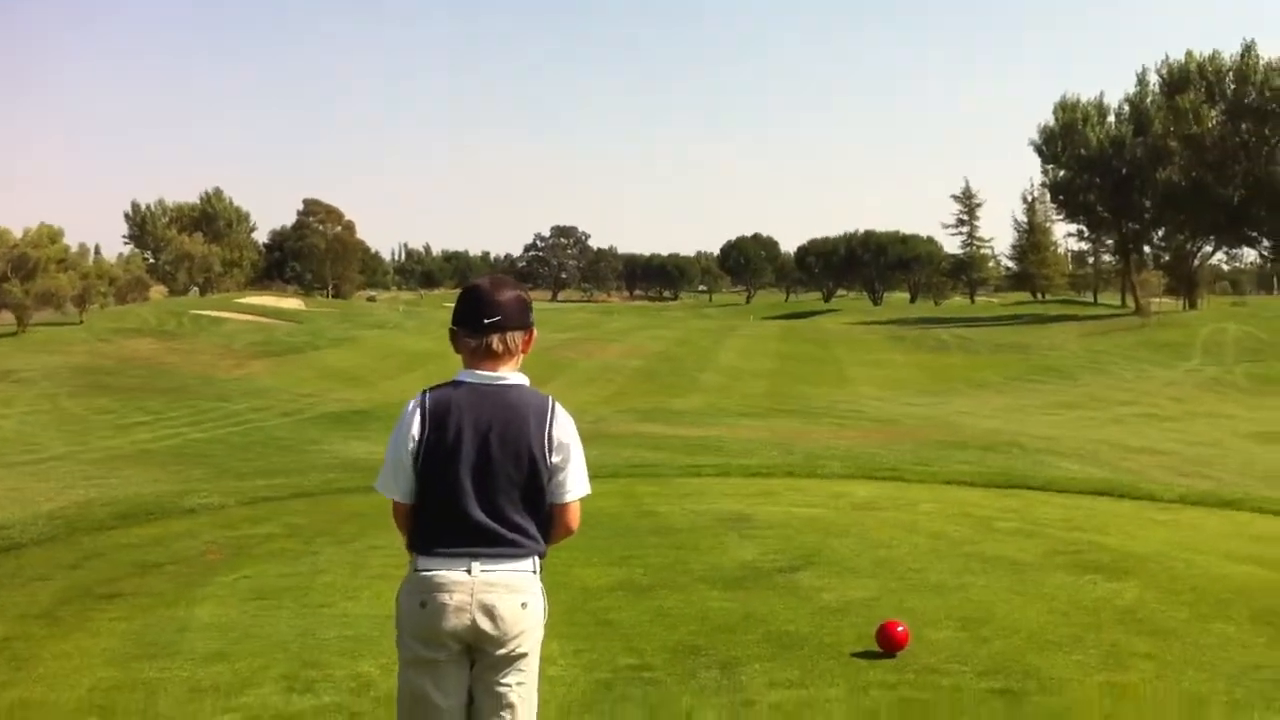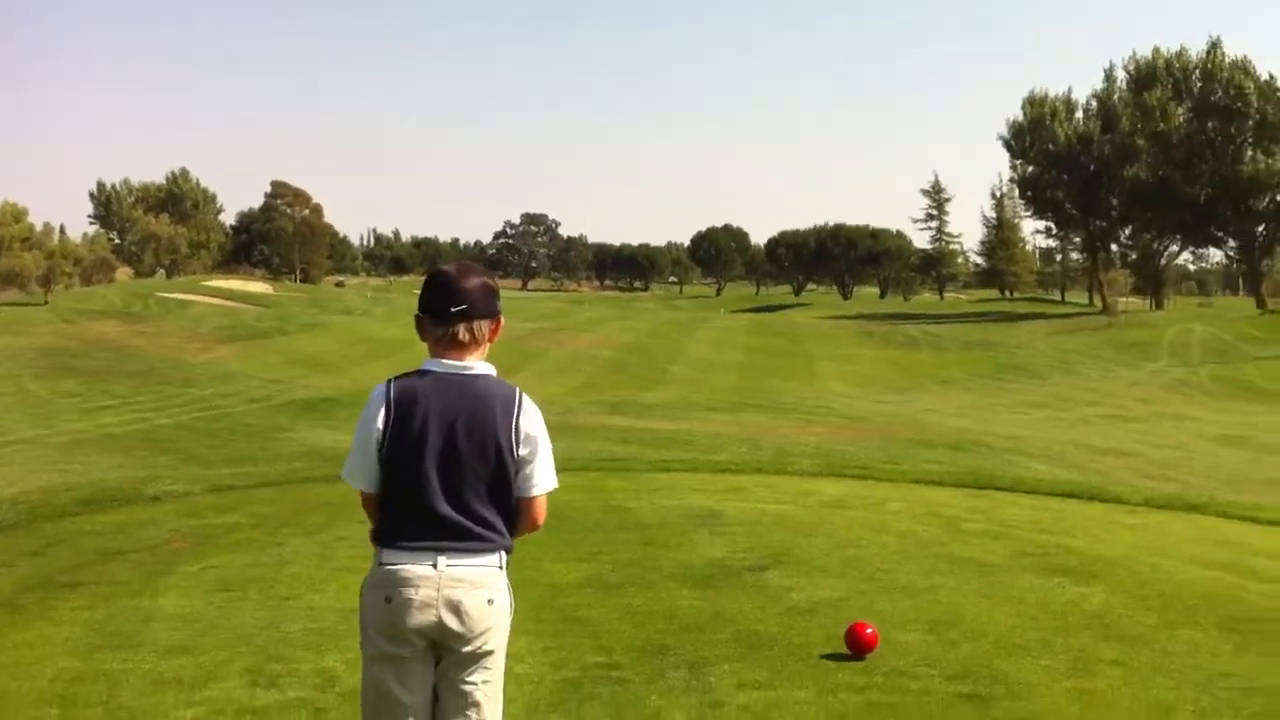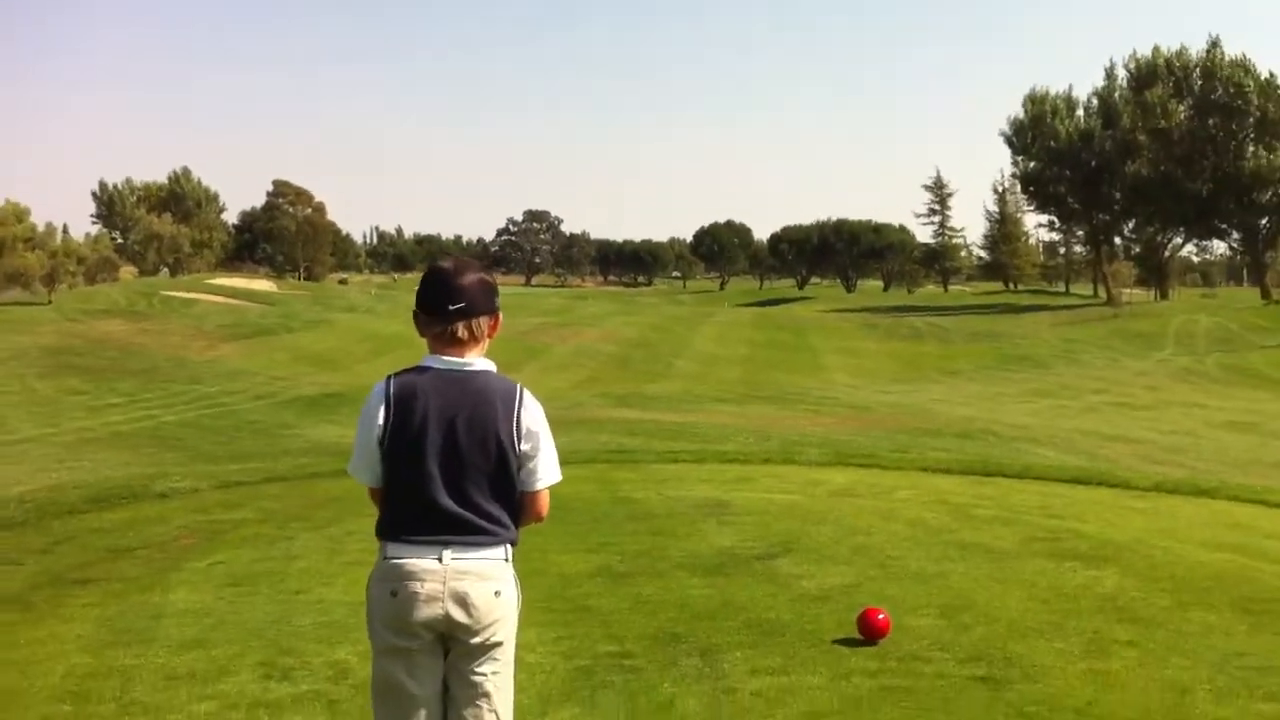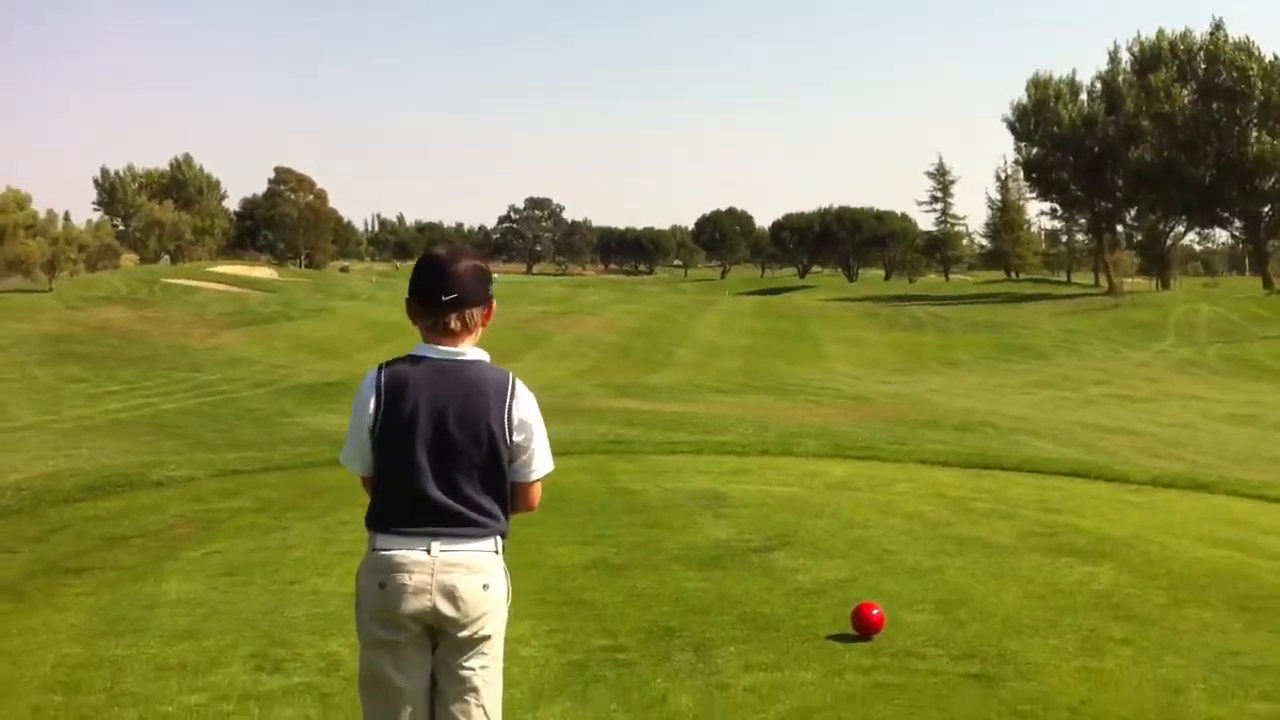
dt=0.1s
person 1, frame 1
left shoulder: (423, 409)
right shoulder: (550, 416)
left elbow: (403, 511)
right elbow: (567, 520)
left hip: (435, 588)
right hip: (513, 590)
person 1, frame 2
left shoulder: (388, 398)
right shoulder: (517, 407)
left elbow: (371, 500)
right elbow: (533, 515)
left hip: (399, 582)
right hip: (480, 584)
person 1, frame 3
left shoulder: (389, 394)
right shoulder: (518, 402)
left elbow: (377, 492)
right elbow: (536, 507)
left hip: (405, 575)
right hip: (486, 577)
person 1, frame 4
left shoulder: (381, 382)
right shoulder: (510, 393)
left elbow: (370, 479)
right elbow: (528, 495)
left hip: (393, 566)
right hip: (474, 570)
